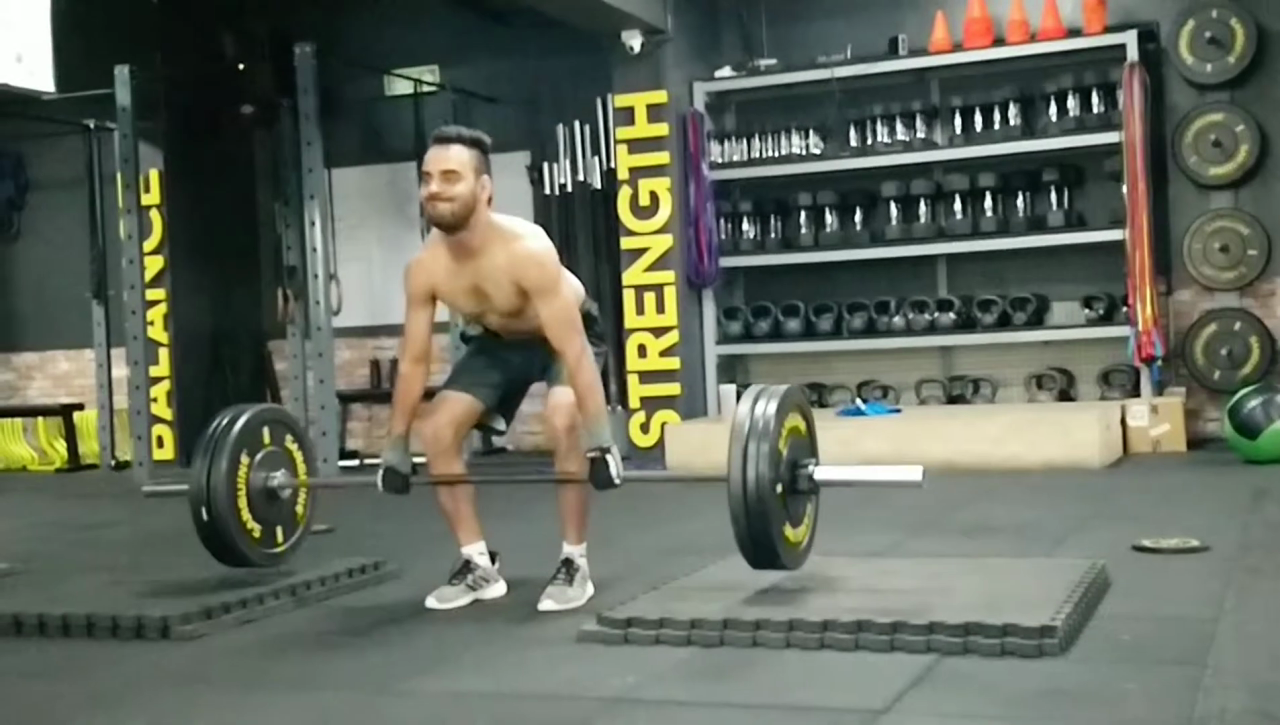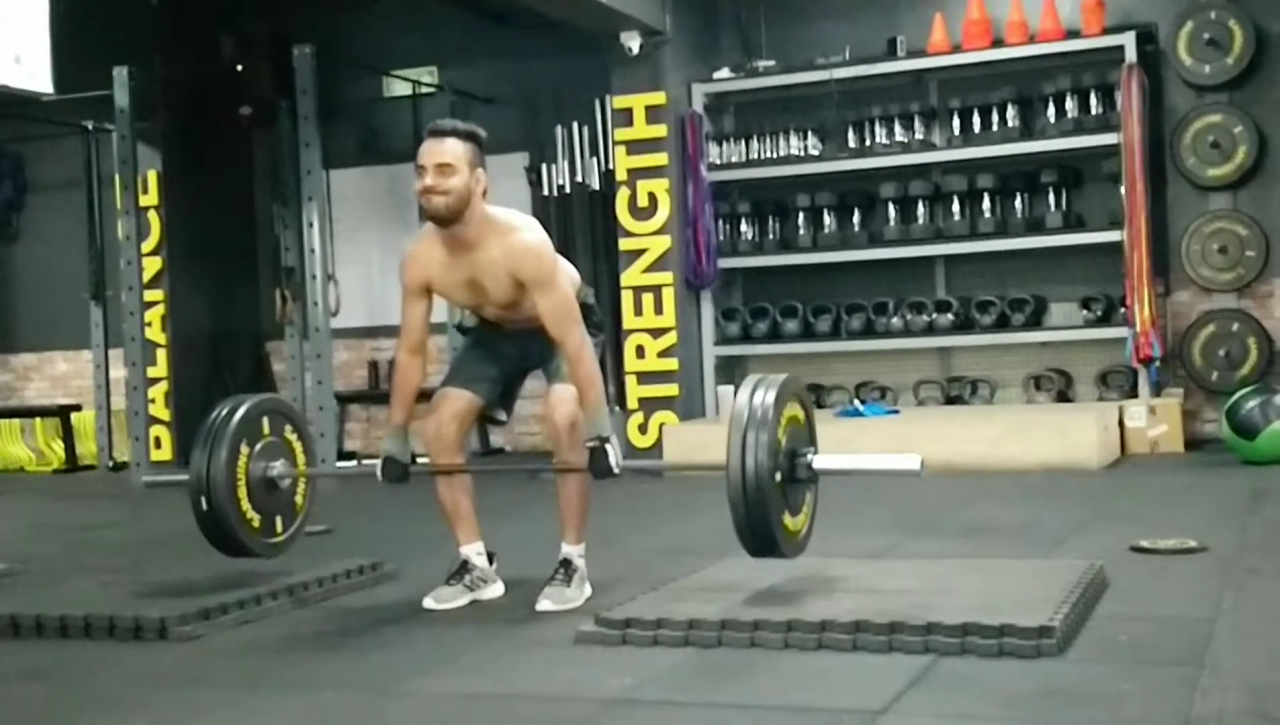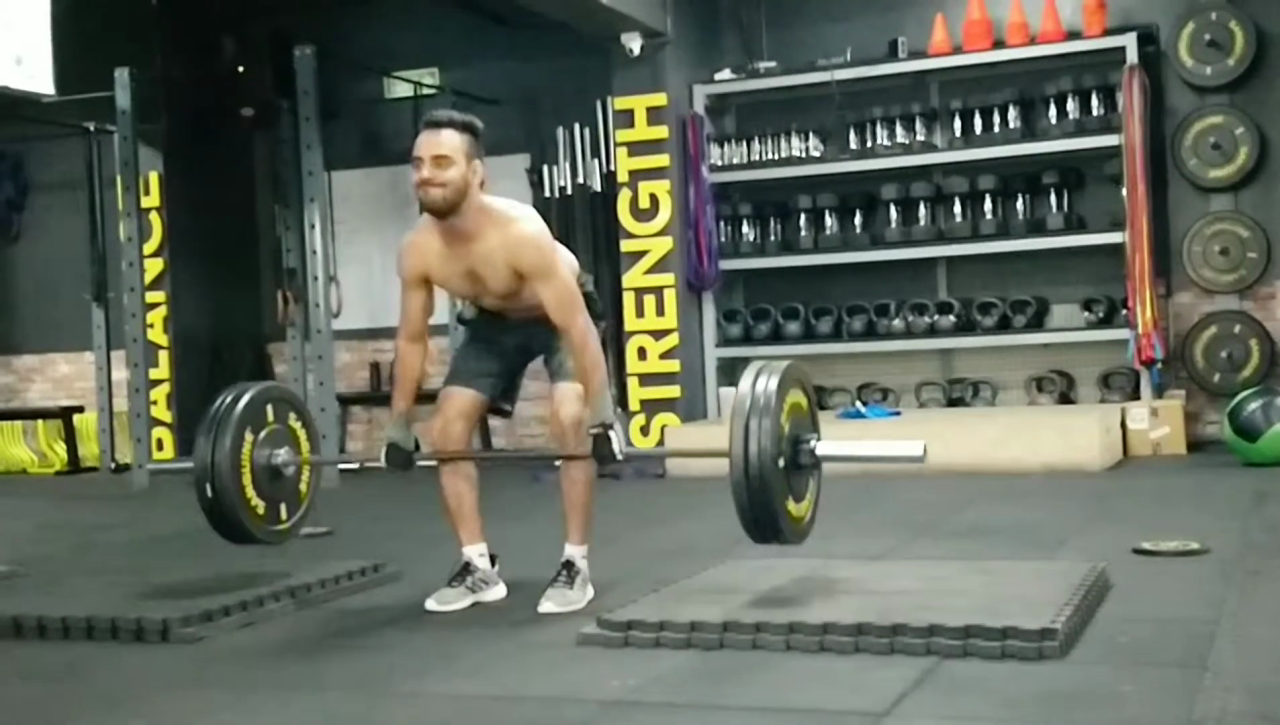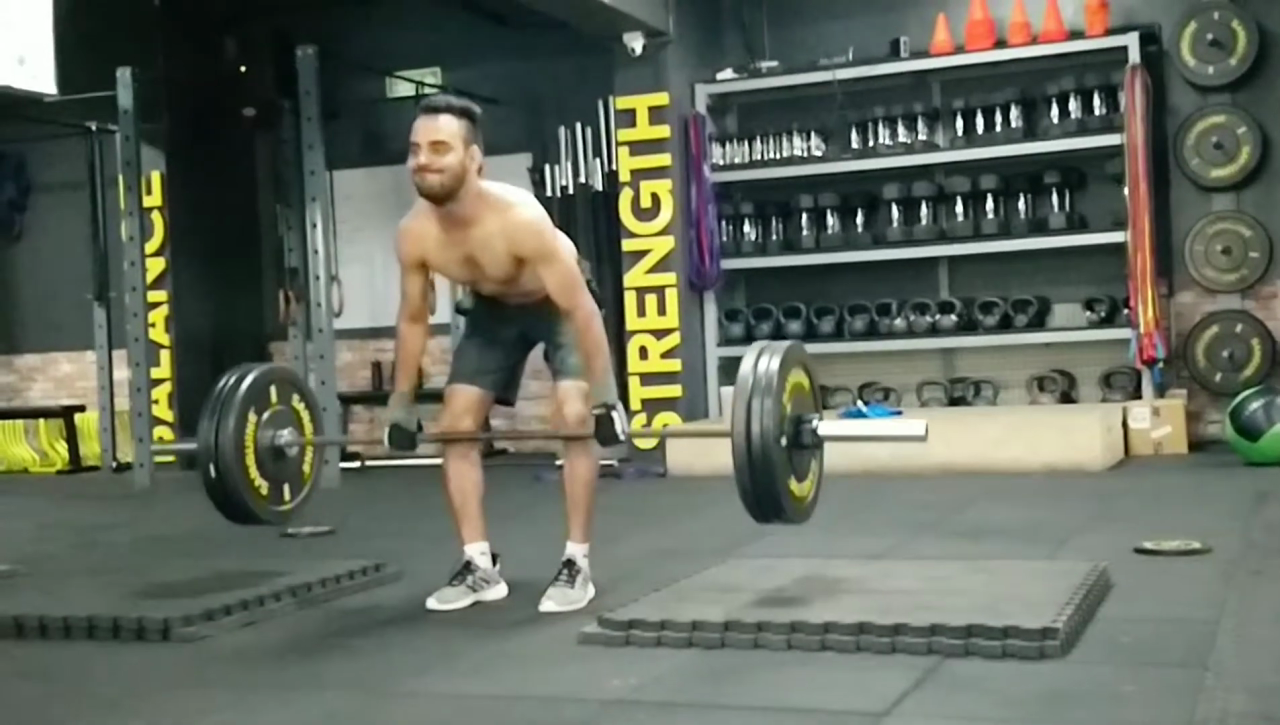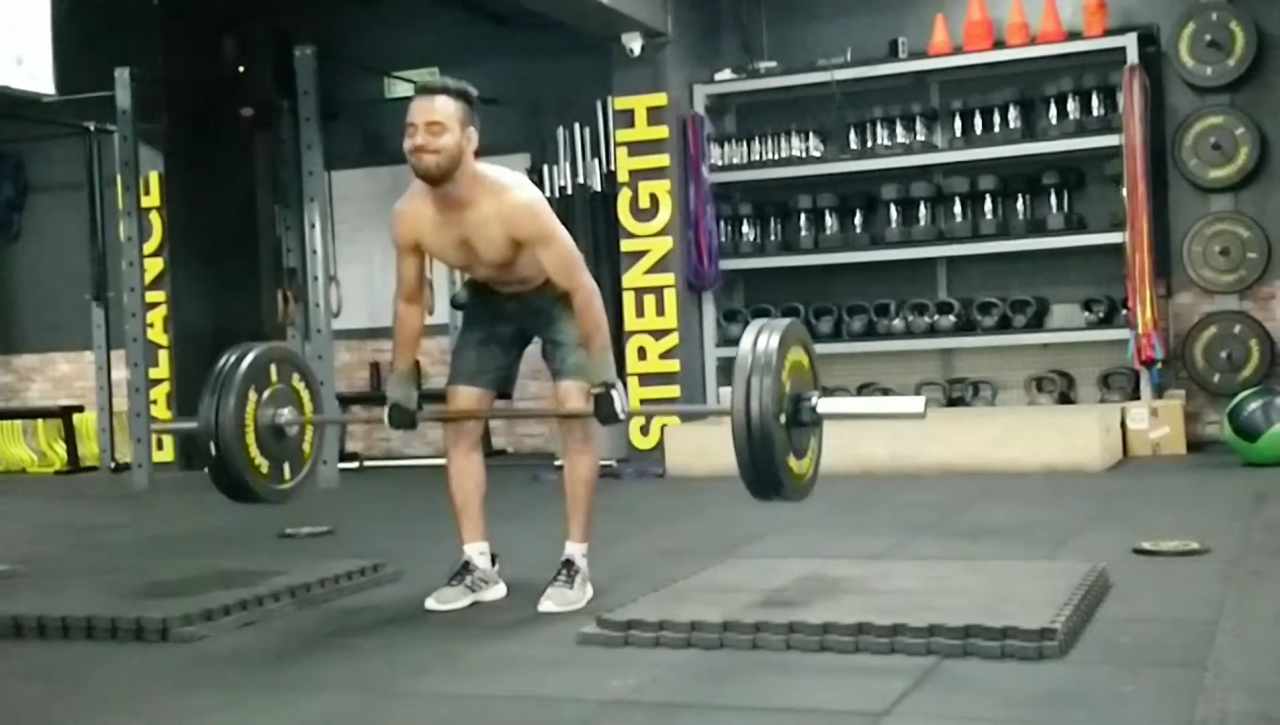
dt=0.2s
person 1, frame 1
left shoulder: (528, 250)
right shoulder: (424, 266)
left elbow: (572, 352)
right elbow: (413, 360)
left wrist: (600, 441)
right wrist: (395, 449)
left hip: (567, 334)
right hip: (497, 340)
left knee: (563, 421)
right knee: (437, 431)
left ankle: (574, 564)
right ankle: (479, 565)
person 1, frame 2
left shoulder: (523, 242)
right shoulder: (419, 258)
left elbow: (572, 342)
right elbow: (411, 351)
left wrist: (600, 430)
right wrist: (395, 439)
left hip: (563, 322)
right hip: (494, 331)
left knee: (563, 421)
right knee: (440, 428)
left ankle: (572, 564)
right ankle: (476, 565)
person 1, frame 3
left shoulder: (521, 233)
right shoulder: (417, 248)
left elbow: (577, 330)
right elbow: (411, 338)
left wrist: (603, 418)
right wrist: (398, 427)
left hip: (561, 314)
right hip: (494, 320)
left knee: (569, 420)
right knee: (447, 428)
left ankle: (575, 566)
right ankle: (479, 566)
person 1, frame 4
left shoulder: (519, 218)
right shoulder: (414, 232)
left elbow: (581, 310)
right elbow: (412, 320)
left wrist: (605, 399)
right wrist: (401, 407)
left hip: (559, 303)
right hip: (493, 309)
left knee: (573, 417)
right knee: (455, 424)
left ankle: (576, 565)
right ankle: (479, 566)
person 1, frame 5
left shoulder: (515, 201)
right shoulder: (409, 215)
left elbow: (582, 287)
right elbow: (409, 300)
left wrist: (605, 379)
right wrist: (400, 385)
left hip: (555, 295)
right hip: (489, 300)
left knee: (574, 414)
right knee: (460, 422)
left ankle: (574, 565)
right ankle: (478, 565)
